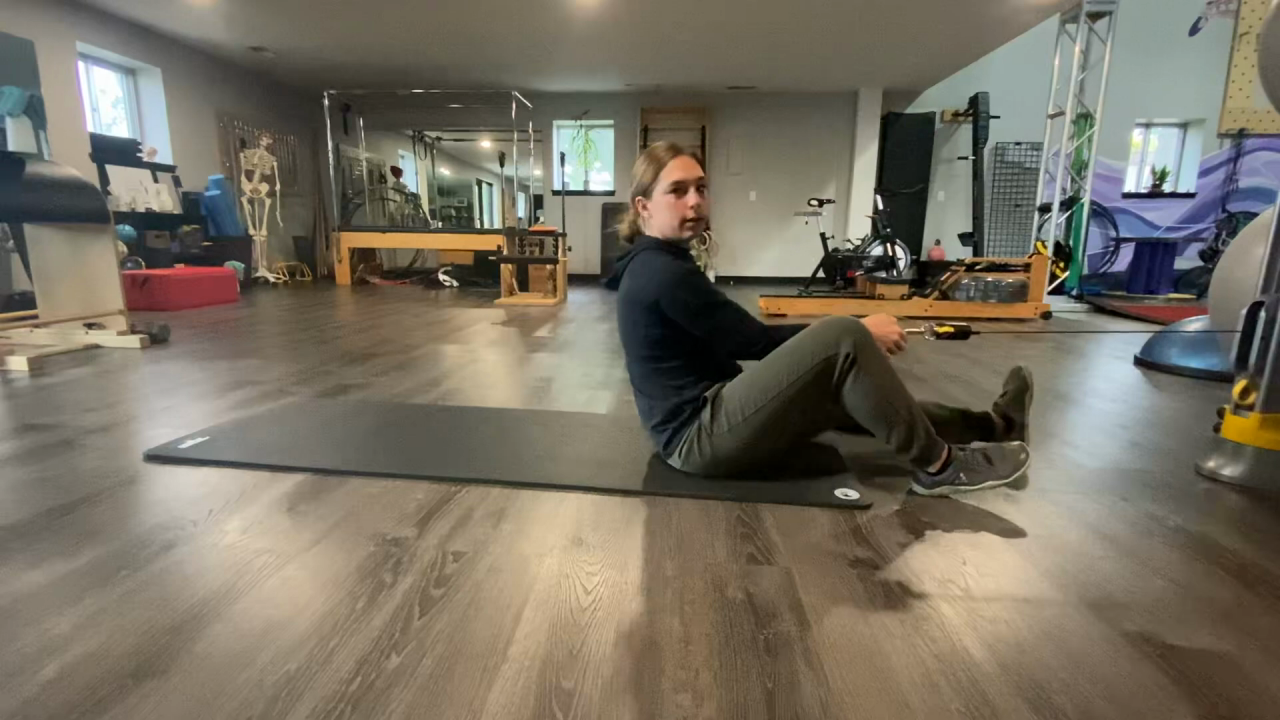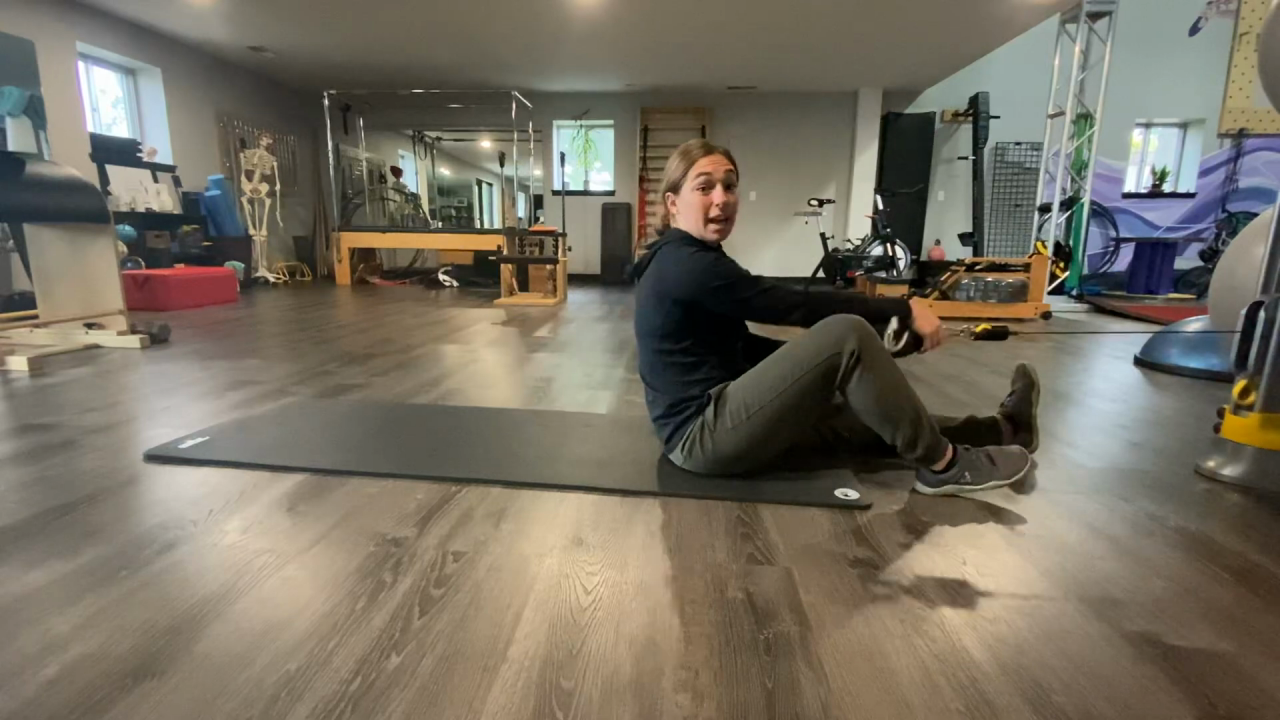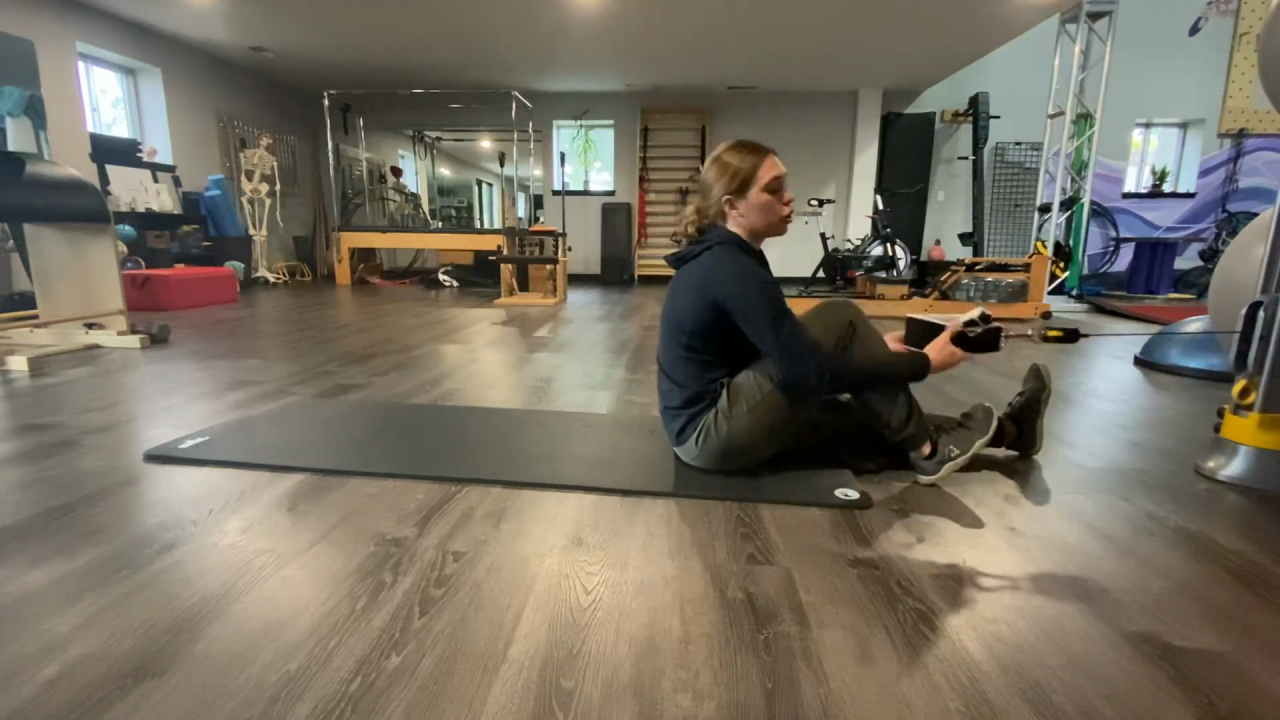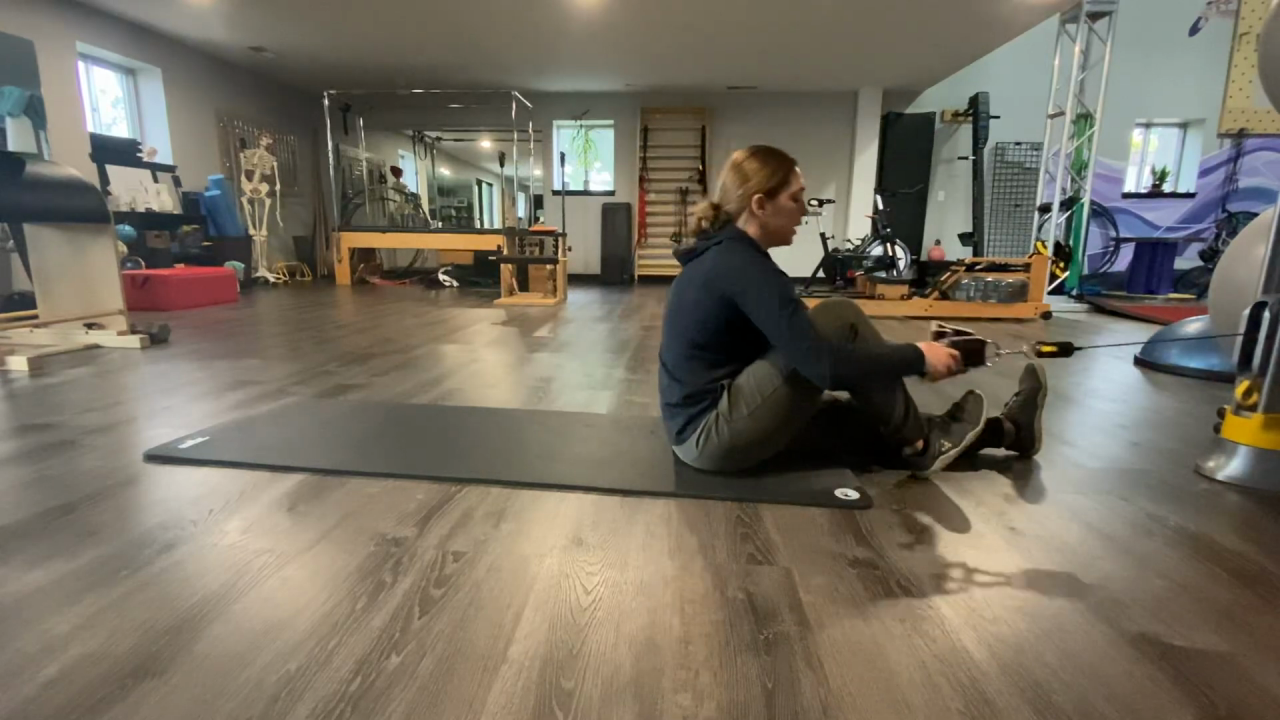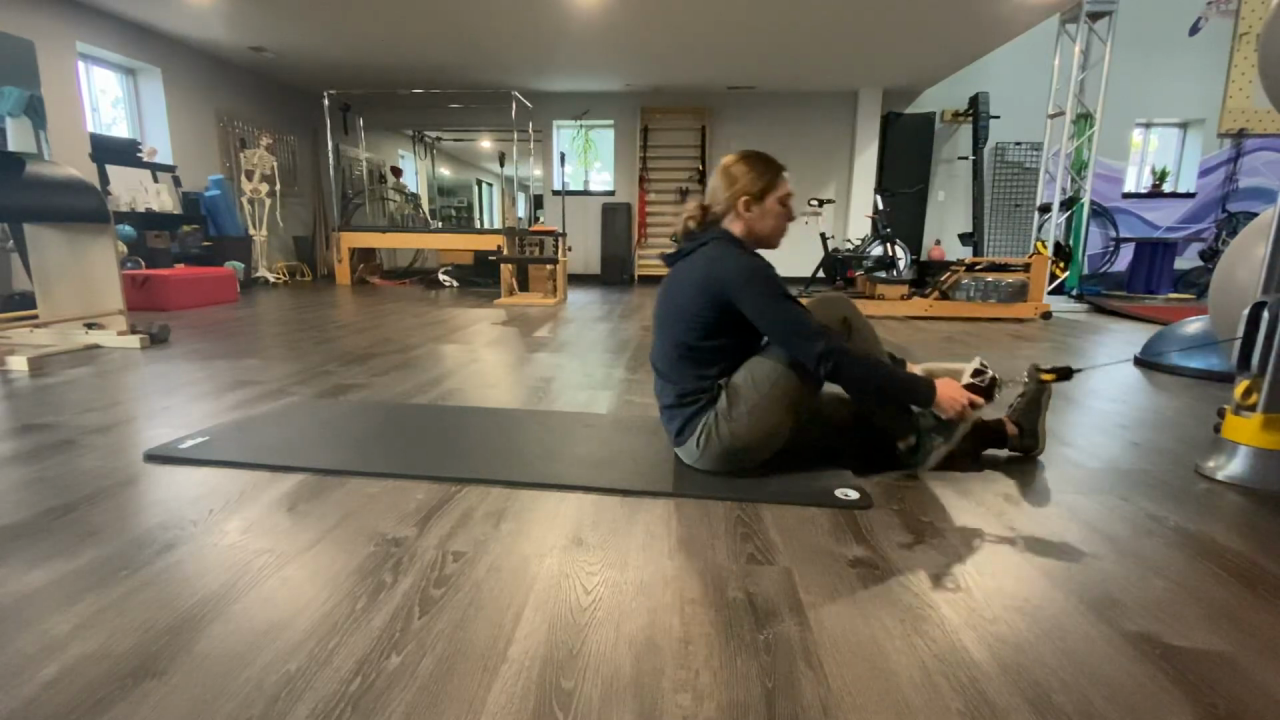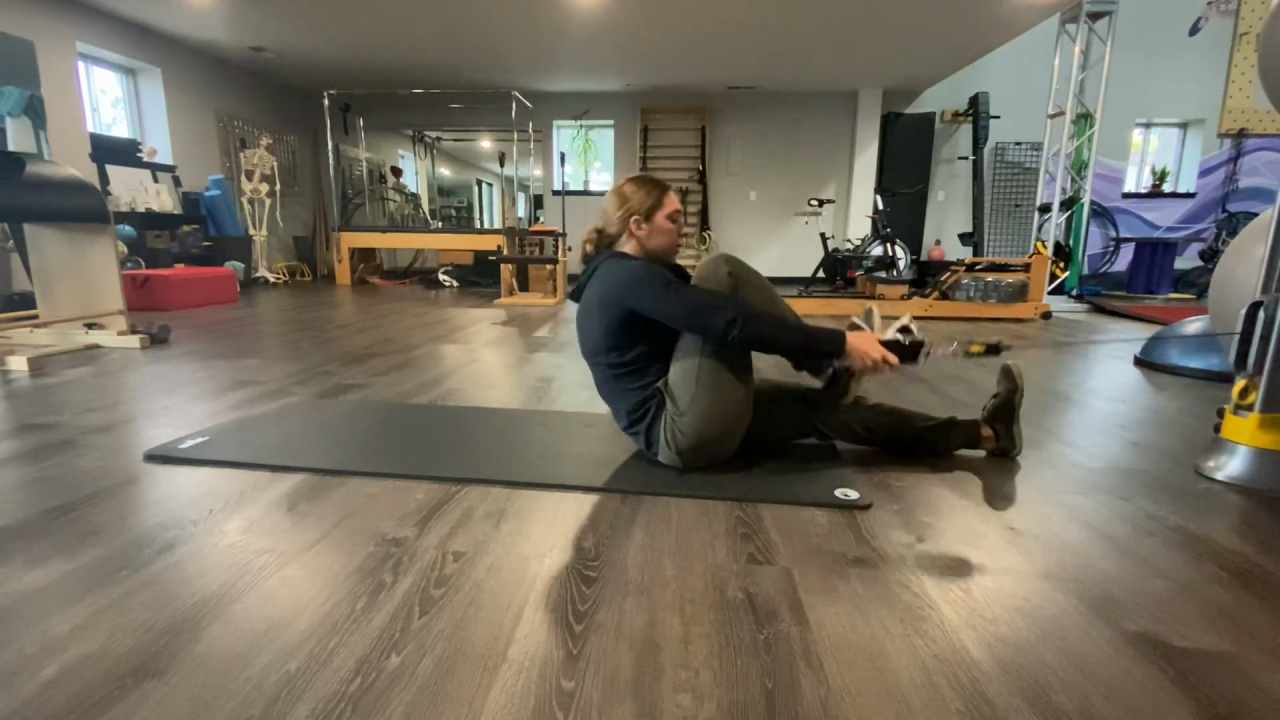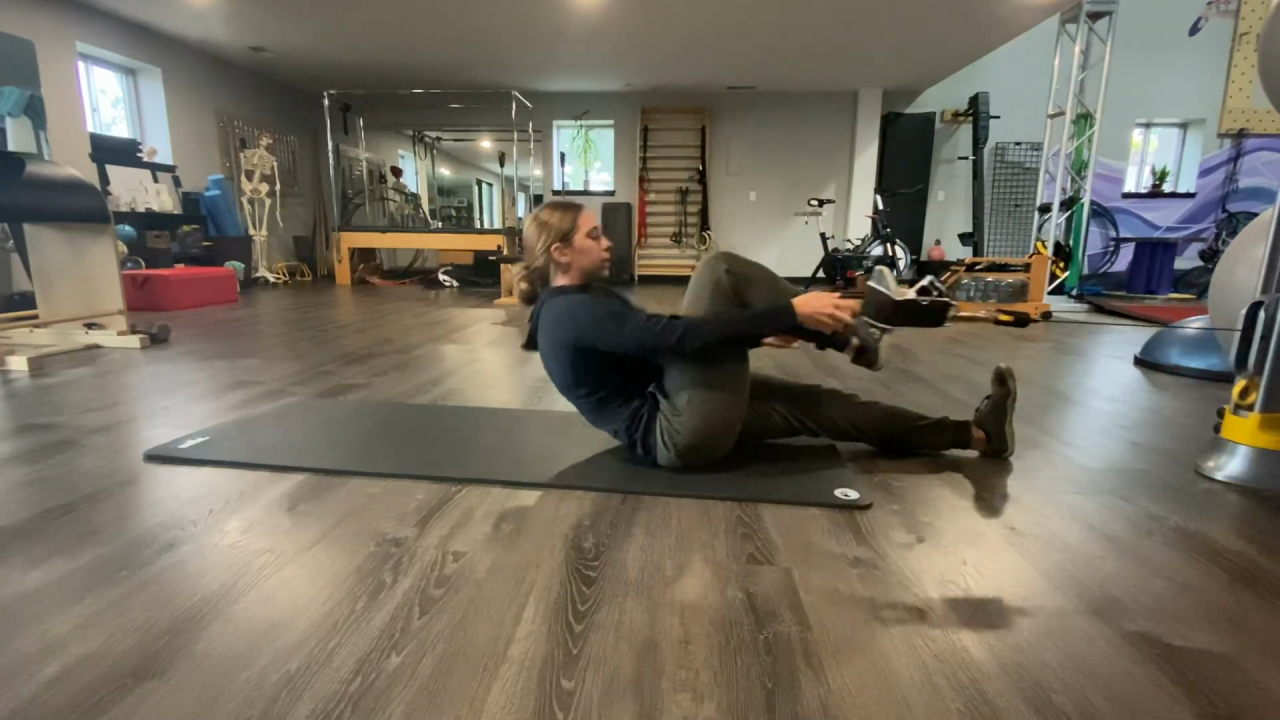
dt=0.7s
person 1, frame 1
left shoulder: (656, 264)
right shoulder: (664, 273)
right elbow: (753, 342)
left wrist: (798, 337)
right wrist: (863, 332)
left hip: (704, 420)
right hip: (701, 439)
left knee: (843, 396)
right knee: (842, 339)
left ankle: (993, 425)
right ankle: (937, 464)
person 1, frame 2
left shoulder: (689, 259)
right shoulder: (692, 267)
left elbow: (739, 345)
right elbow: (797, 305)
left wrist: (813, 359)
right wrist: (902, 311)
left hip: (713, 417)
right hip: (702, 436)
right knee: (846, 334)
left ankle: (998, 429)
right ankle: (942, 464)
person 1, frame 3
left shoulder: (719, 255)
right shoulder: (735, 271)
left elbow: (789, 349)
right elbow: (815, 372)
left wrist: (870, 347)
right wrist: (923, 363)
left hip: (708, 423)
right hip: (713, 433)
left knee: (863, 413)
right knee: (839, 317)
left ankle: (1006, 430)
right ankle: (926, 449)
person 1, frame 4
left shoulder: (725, 255)
right shoulder: (744, 268)
left elbow: (806, 343)
right elbow: (825, 364)
left wrist: (907, 355)
right wrist: (918, 358)
left hip: (707, 423)
right hip: (714, 436)
left knee: (864, 415)
right knee: (840, 317)
left ankle: (1003, 432)
right ankle: (921, 444)
person 1, frame 5
left shoulder: (715, 256)
right shoulder: (733, 267)
left elbow: (802, 341)
right elbow: (822, 354)
left wrist: (901, 371)
right wrist: (925, 393)
left hip: (706, 421)
right hip: (715, 436)
left knee: (864, 413)
right knee: (833, 313)
left ankle: (1006, 432)
right ankle: (914, 441)
person 1, frame 6
left shoulder: (629, 273)
right shoulder: (631, 279)
left elbow: (710, 312)
right elbow: (732, 322)
right wrist: (840, 342)
left hip: (683, 420)
right hip: (684, 436)
left knee: (823, 405)
right knee: (722, 272)
left ankle: (984, 433)
right ankle: (831, 363)
person 1, frame 7
left shoulder: (579, 302)
right shoulder: (575, 313)
left elbow: (659, 340)
right elbow: (679, 335)
left wrist: (758, 332)
right wrist: (790, 314)
left hip: (674, 415)
right hip: (681, 436)
left knee: (812, 404)
right knee: (719, 270)
left ankle: (973, 434)
right ankle: (846, 337)
